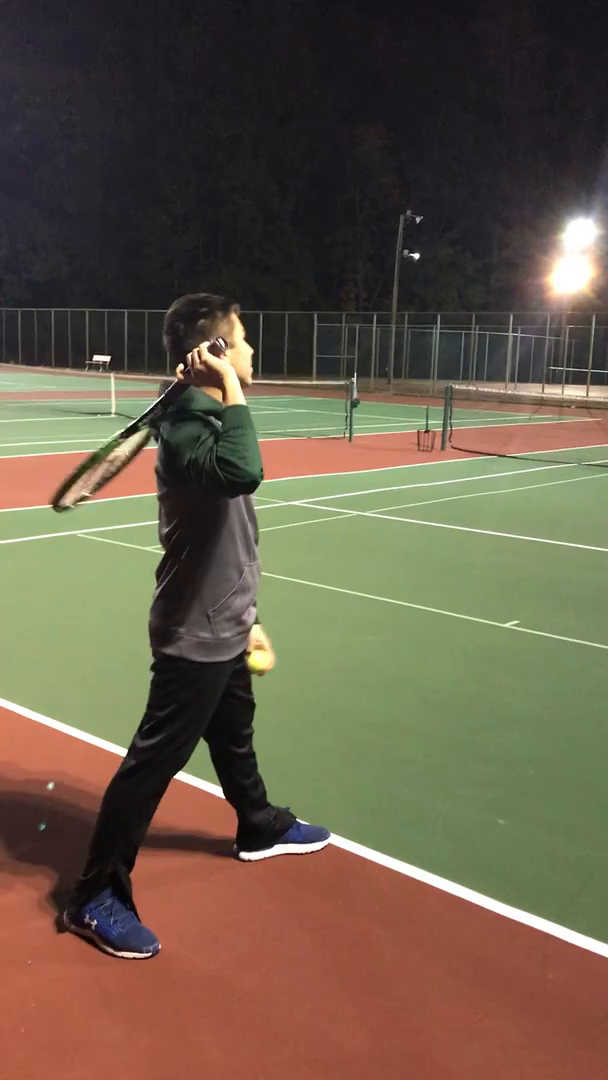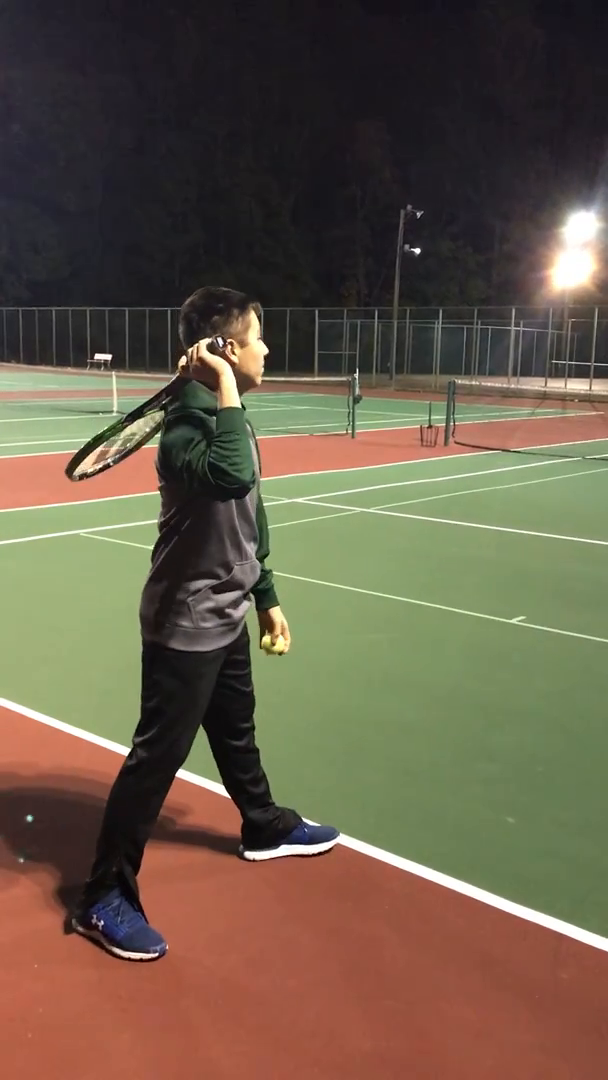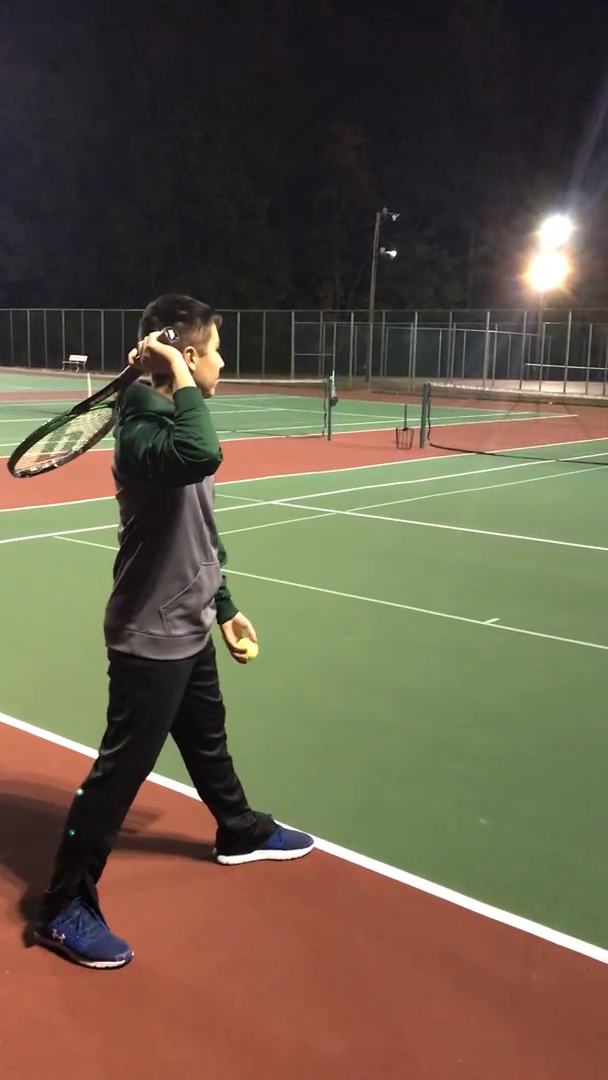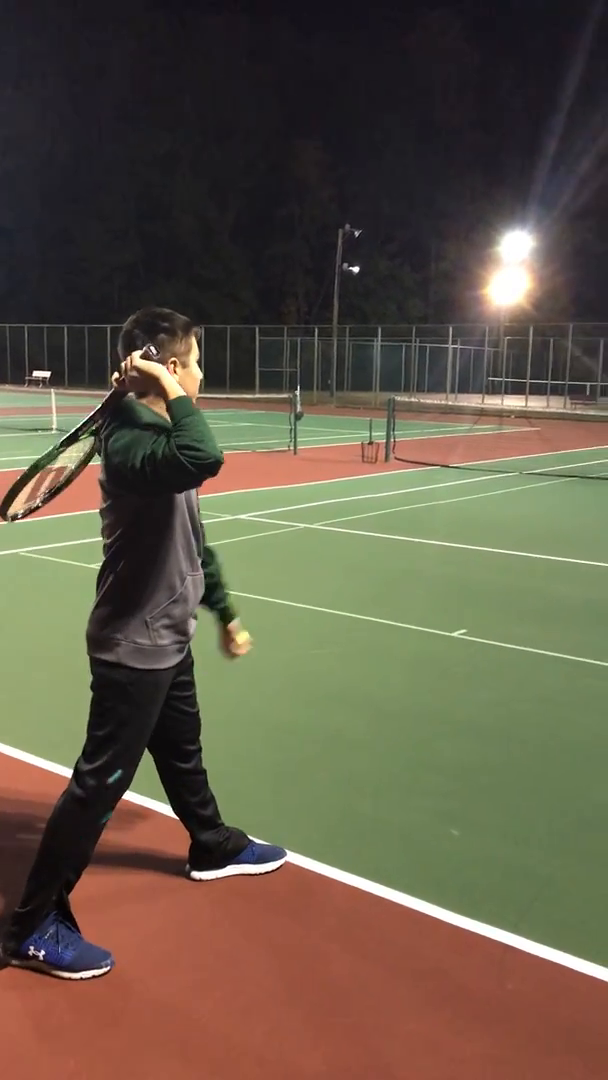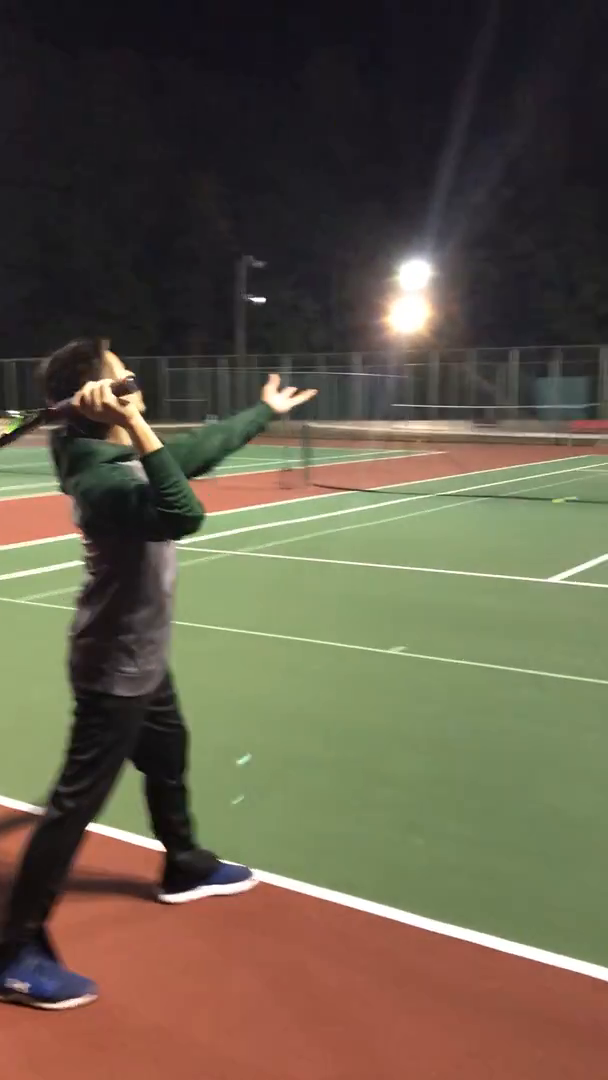
dt=0.7s
person 1, frame 1
left shoulder: (216, 422)
right shoulder: (185, 429)
right elbow: (242, 473)
left wrist: (249, 618)
right wrist: (230, 388)
left hip: (225, 625)
right hip: (194, 633)
left knee: (235, 736)
right knee: (156, 759)
left ankle: (261, 829)
right ankle: (96, 896)
person 1, frame 2
left shoulder: (229, 418)
right shoulder: (186, 428)
right elbow: (232, 479)
left wrist: (266, 597)
right wrist: (226, 392)
left hip: (227, 616)
right hip: (183, 625)
left knee: (236, 729)
right knee: (157, 756)
left ankle: (265, 828)
right ankle: (106, 897)
person 1, frame 3
left shoulder: (174, 423)
right shoulder: (142, 430)
right elbow: (202, 456)
left wrist: (223, 607)
right wrist: (179, 380)
left hip: (188, 627)
right hip: (150, 635)
left knee: (207, 737)
right knee: (122, 768)
left ankle: (241, 832)
right ankle: (64, 907)
person 1, frame 4
left shoulder: (158, 435)
right shoulder: (131, 443)
left elbow: (191, 538)
right elbow: (204, 459)
left wrist: (225, 612)
right wrist: (170, 391)
left hip: (166, 636)
right hip: (132, 644)
left knee: (182, 748)
right knee: (101, 781)
left ankle: (214, 847)
person 1, frame 5
left shoulder: (123, 455)
right shoulder: (102, 482)
left elbow: (199, 447)
right elbow: (183, 515)
left wrist: (263, 412)
right wrist: (137, 425)
left hip: (140, 656)
right hip: (114, 667)
left knee: (168, 756)
right knee: (78, 801)
left ankle: (185, 867)
